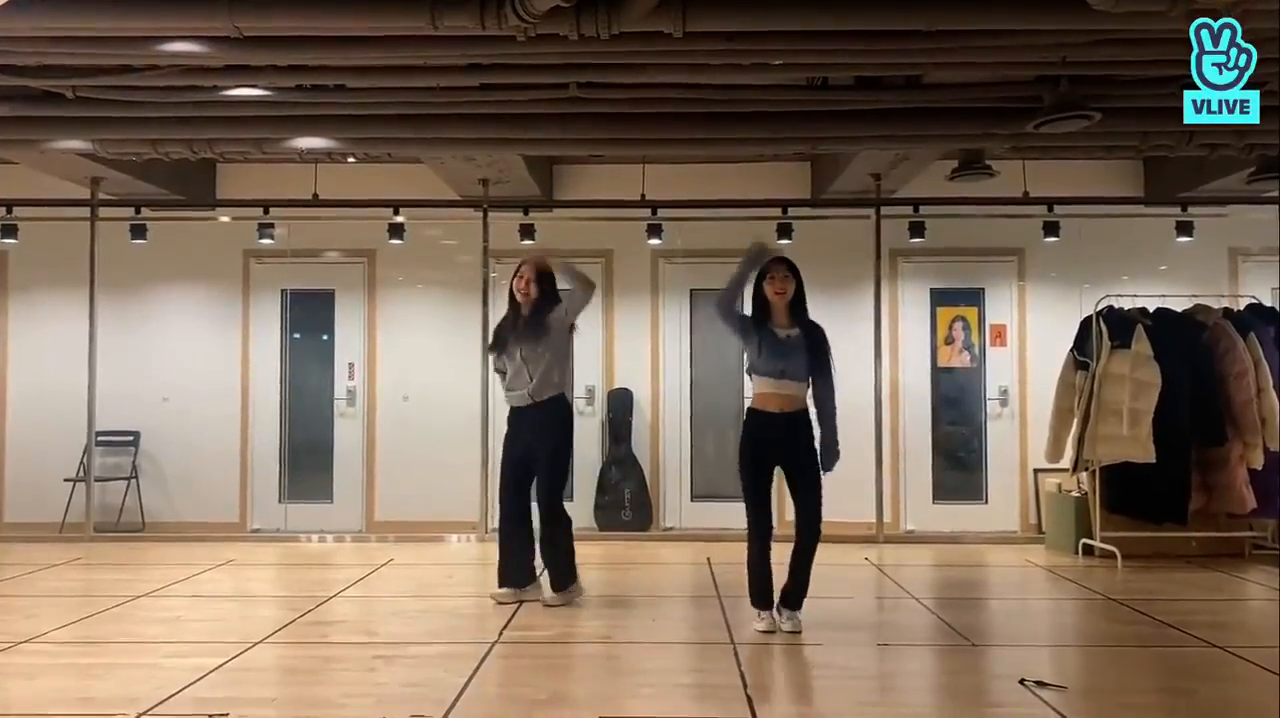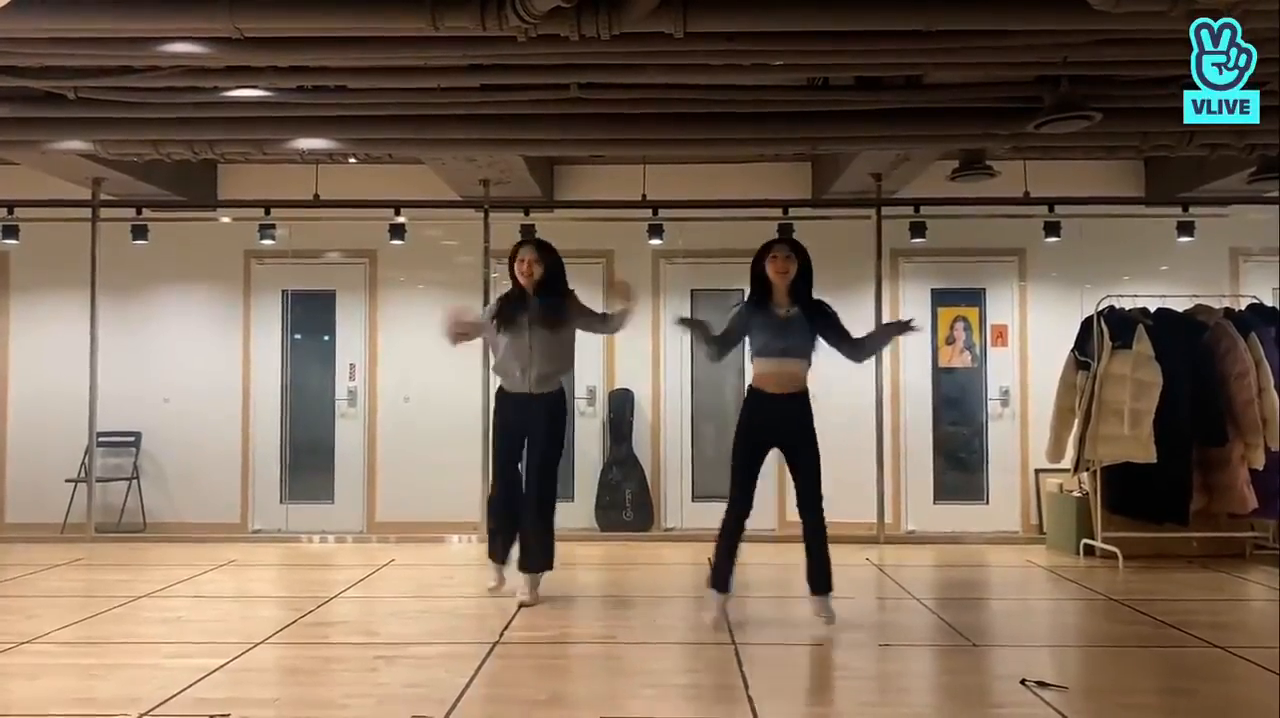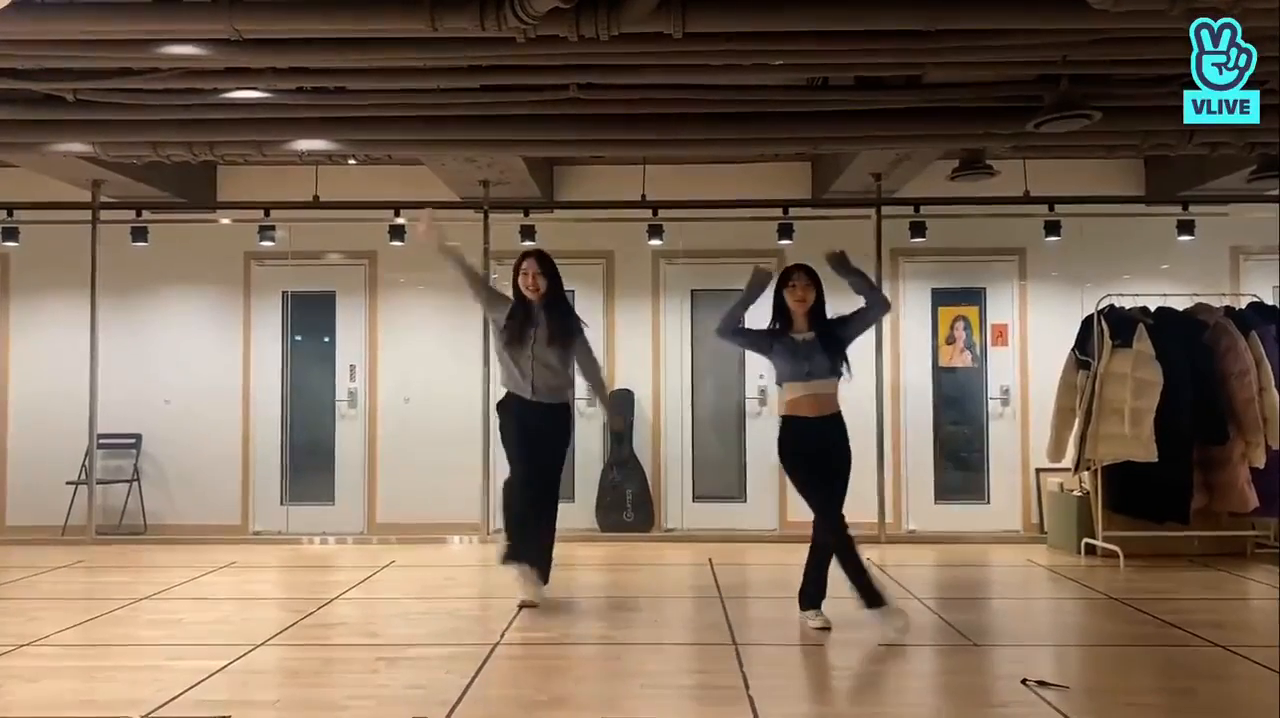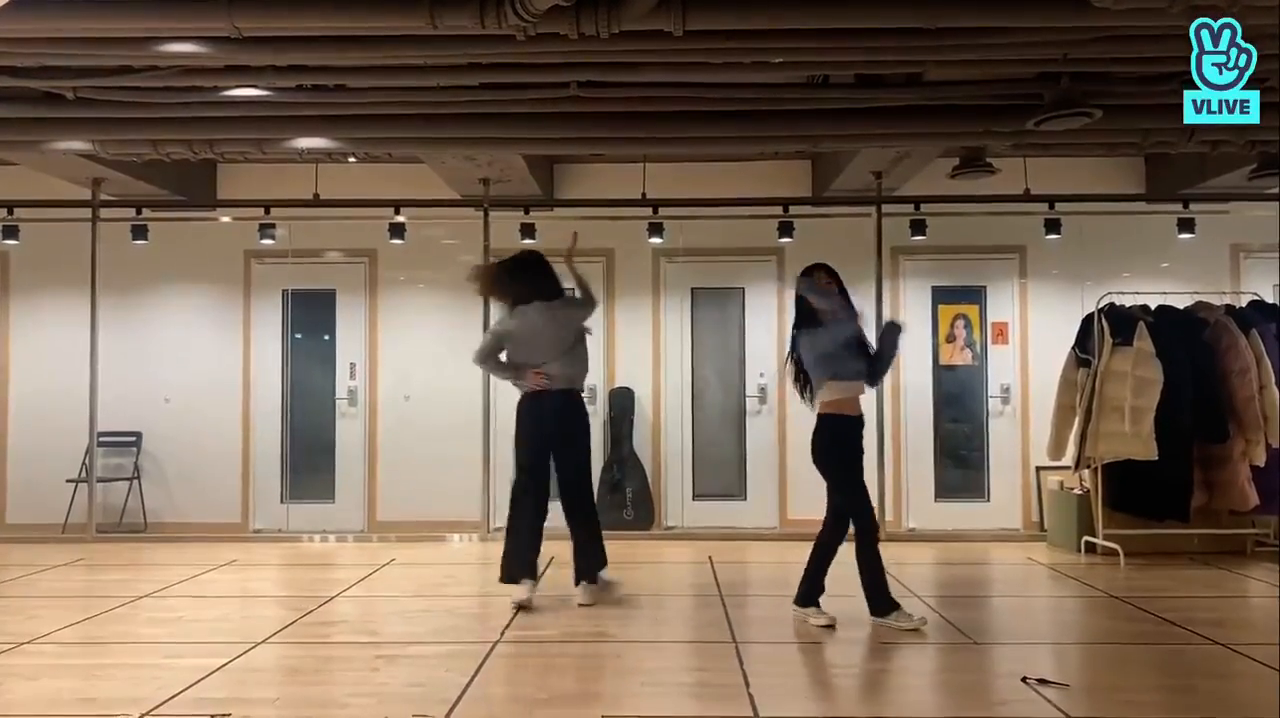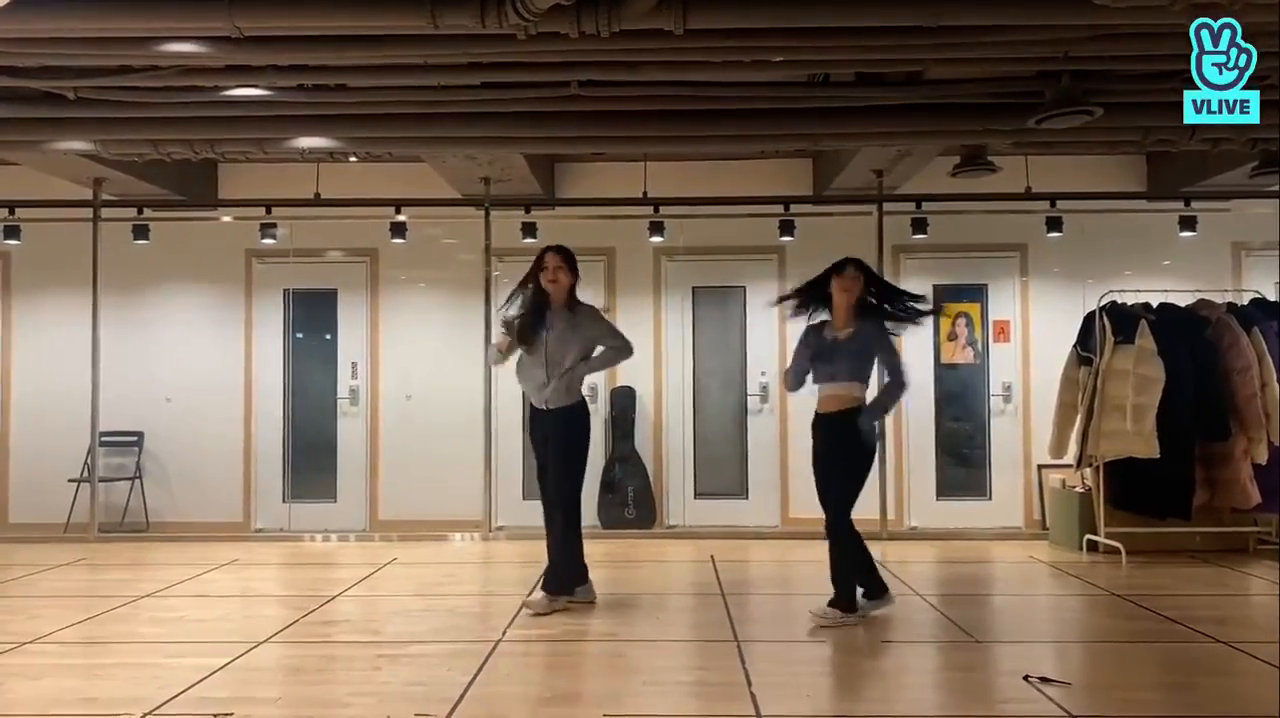
dt=0.5s
person 1, frame 1
left shoulder: (813, 334)
right shoulder: (752, 329)
left elbow: (824, 393)
right elbow: (724, 306)
left wrist: (830, 444)
right wrist: (749, 265)
left hip: (798, 435)
right hip: (758, 432)
left knee: (809, 524)
right knee: (760, 526)
left ankle: (790, 604)
right ankle: (763, 605)
person 1, frame 2
left shoulder: (814, 312)
right shoulder: (751, 312)
left elbow: (857, 351)
right elbow: (717, 350)
left wrist: (888, 331)
right wrist: (699, 331)
left hip: (797, 412)
right hip: (758, 409)
left knee: (811, 506)
right knee: (740, 503)
left ankle: (820, 592)
right ankle: (719, 588)
person 1, frame 3
left shoulder: (835, 332)
right shoulder: (772, 340)
left elbow: (879, 305)
right elbow: (725, 331)
left wrist: (846, 272)
right wrist: (752, 292)
left hip: (833, 432)
right hip: (795, 435)
left knee: (828, 521)
right knee: (832, 520)
left ankle: (811, 603)
right ankle: (874, 601)
person 1, frame 4
left shoulder: (850, 337)
right shoulder: (811, 336)
left elbow: (869, 377)
right elbow: (847, 321)
left wrist: (889, 336)
right wrist: (810, 291)
left hip: (844, 434)
right hip: (835, 434)
left knee: (838, 519)
right knee: (864, 520)
left ankle: (806, 599)
right ankle: (883, 607)
person 1, frame 5
left shoulder: (871, 332)
right shoulder: (814, 333)
left elbow: (897, 380)
right elbow: (793, 384)
left wrist: (872, 415)
right wrist: (799, 360)
left hip: (853, 431)
right hip: (825, 430)
left knee: (836, 517)
right knee: (837, 517)
left ankle: (845, 603)
right ankle: (875, 590)
person 2, frame 1
left shoulder: (554, 318)
right shoulder: (506, 328)
left elbow: (585, 290)
left wrist: (551, 265)
right wrist: (513, 394)
left hip: (552, 415)
right hip: (519, 419)
left knee: (548, 500)
right knee: (511, 502)
left ankle: (565, 582)
right ankle: (520, 580)
person 2, frame 2
left shoulder: (562, 307)
right shoulder: (501, 308)
left elbow: (604, 324)
right elbow: (464, 331)
left wrist: (623, 307)
right wrist: (458, 328)
left hip: (549, 403)
right hip: (510, 401)
left knee: (539, 487)
right knee: (504, 480)
left ankle: (531, 571)
right ankle: (498, 560)
person 2, frame 3
left shoulder: (566, 320)
right shoulder: (504, 312)
left elbow: (588, 363)
right elbow: (474, 281)
right wrist: (444, 248)
left hip: (556, 414)
right hip: (517, 409)
left knee: (545, 497)
right knee: (524, 481)
left ankle: (534, 578)
right ankle: (522, 561)
person 2, frame 4
left shoulder: (512, 318)
right shoulder: (572, 309)
left elbow: (482, 357)
right elbow: (591, 300)
left wrist: (519, 377)
right wrist: (570, 264)
left hip: (534, 408)
right hip: (570, 407)
left knee: (529, 496)
right knee: (579, 495)
left ankle: (521, 581)
right ankle: (590, 580)
person 2, frame 5
left shoulder: (584, 315)
right shoulder: (529, 314)
left elbow: (622, 349)
right elbow: (496, 359)
left wrist: (581, 369)
right wrist: (504, 344)
left hip: (569, 415)
right hip: (539, 415)
left knee: (563, 500)
right knee: (554, 500)
left ankle: (559, 587)
right ankle: (576, 583)
